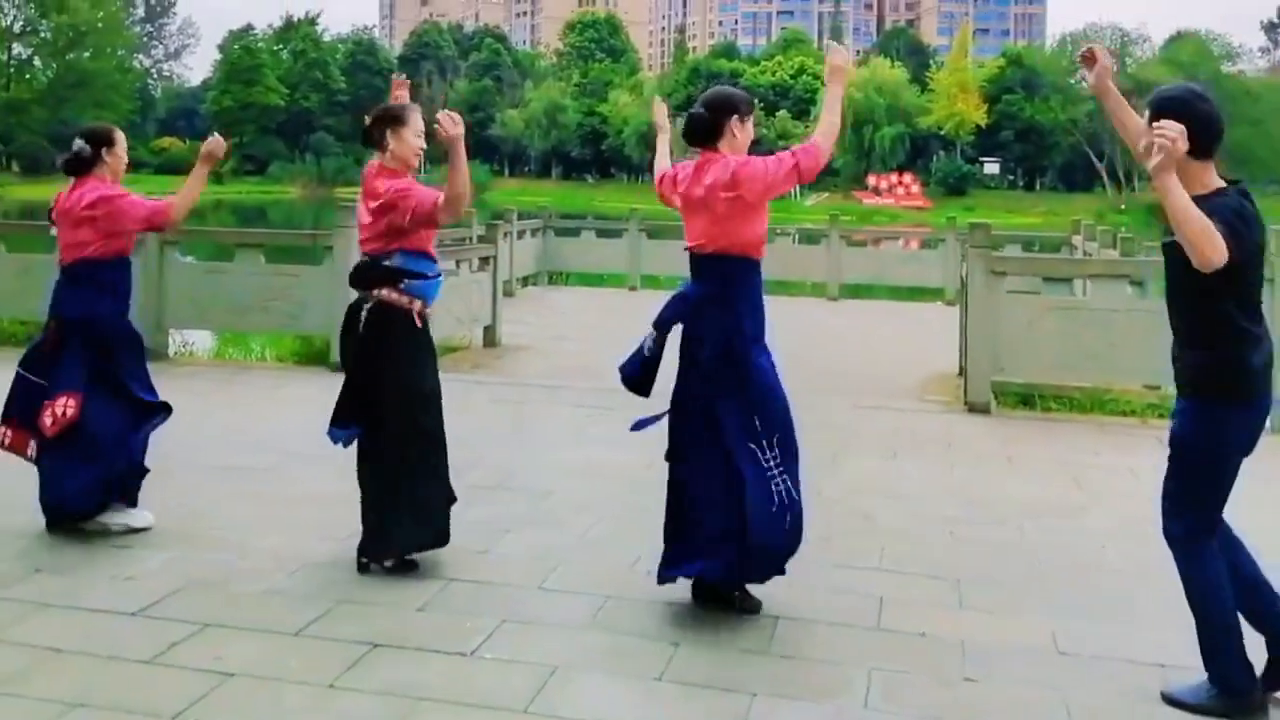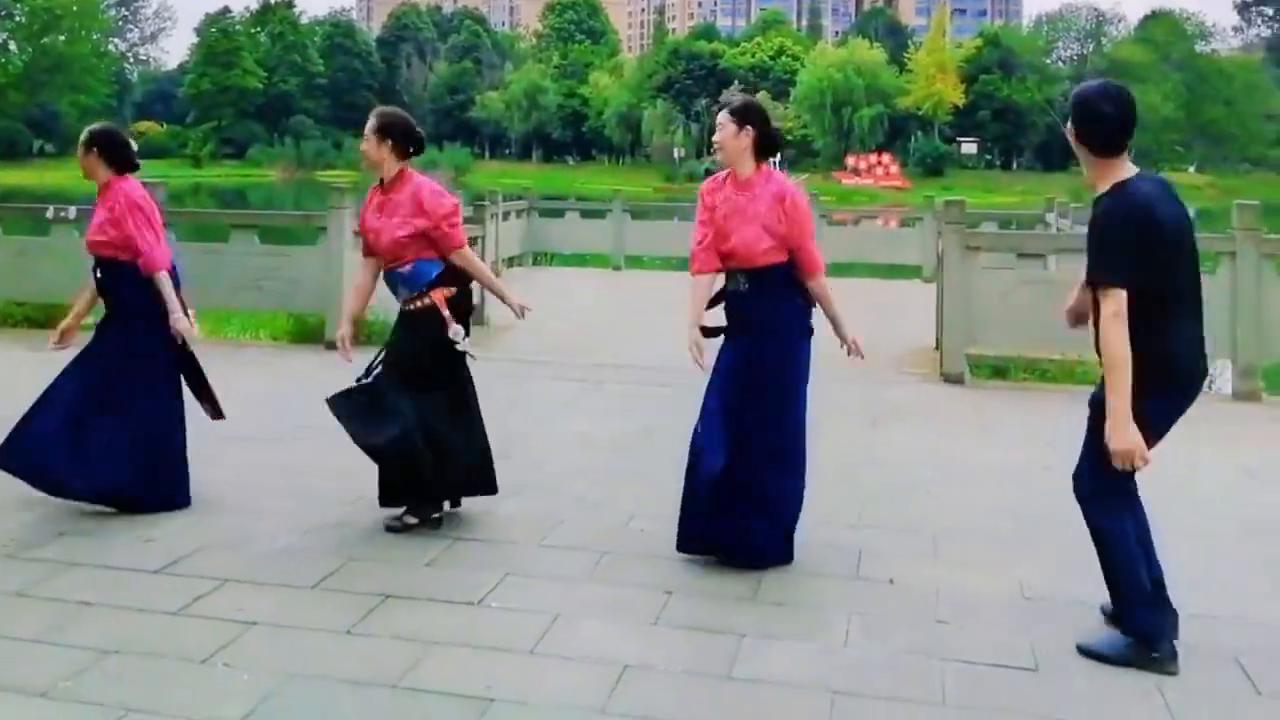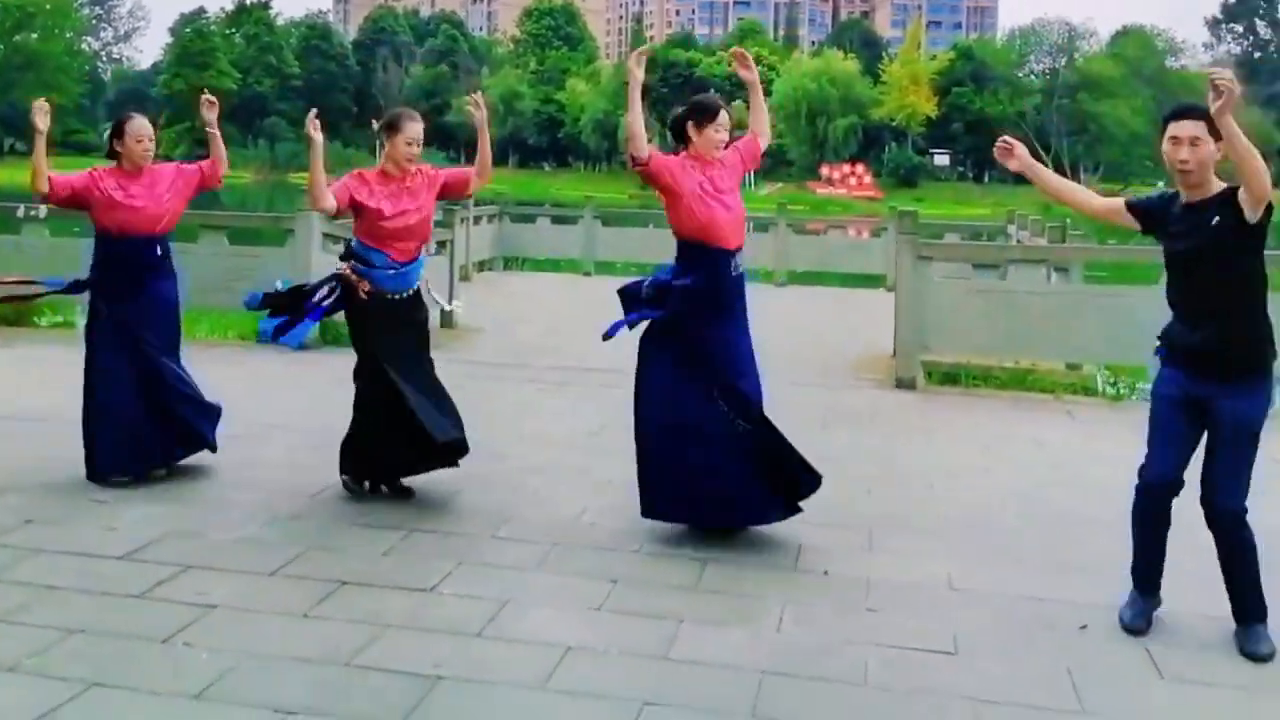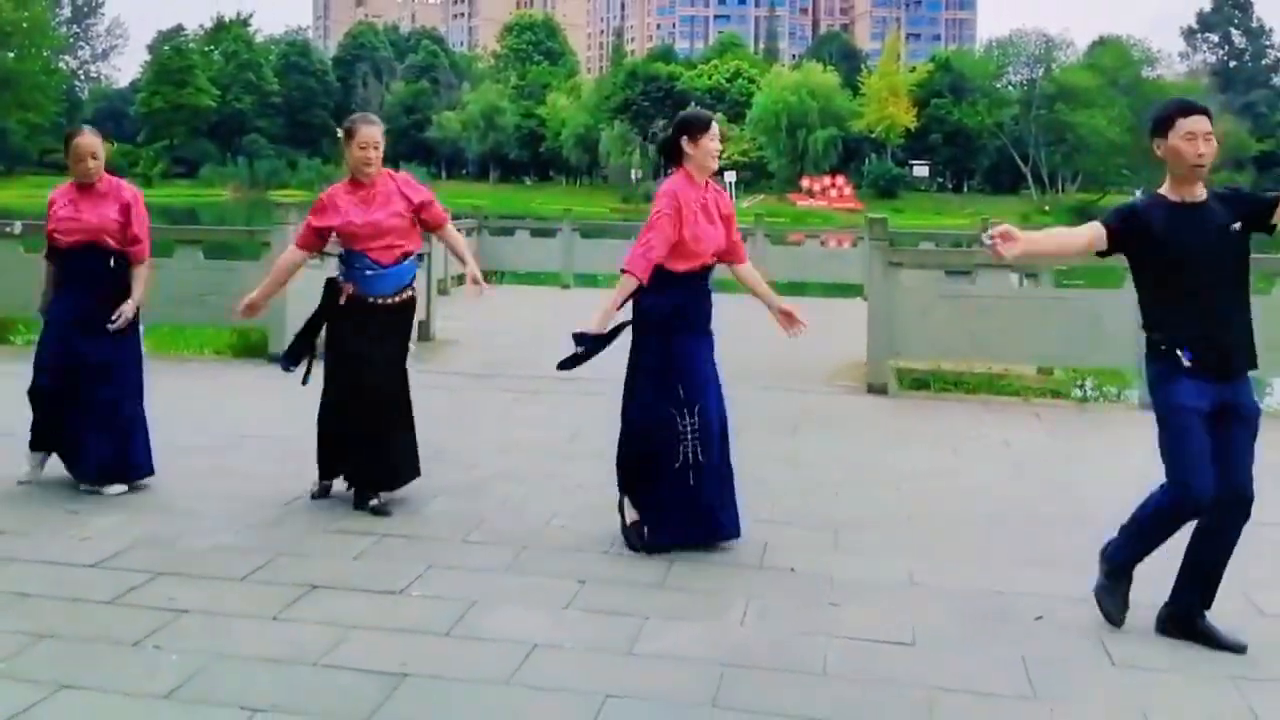
dt=1s
person 1, frame 1
left shoulder: (1221, 212)
right shoulder: (1218, 192)
left elbow: (1209, 258)
right elbow: (1145, 143)
left wrist: (1163, 176)
right wrist: (1106, 87)
left hip: (1222, 395)
left knee: (1188, 529)
right knee: (1200, 520)
person 1, frame 2
left shoulder: (1119, 213)
right shoulder: (1154, 191)
left elbow: (1115, 318)
left wrist: (1119, 416)
right wrist: (1086, 295)
left hip: (1154, 375)
right hip: (1173, 368)
left knee: (1100, 487)
right knee: (1108, 479)
left ankle: (1148, 637)
right ankle: (1151, 606)
person 1, frame 3
right shoulder: (1165, 209)
right elbow: (1095, 204)
left wrist: (1229, 122)
right wrist: (1031, 168)
right hip: (1181, 370)
left knee: (1223, 501)
right knee: (1157, 479)
right ankle: (1145, 589)
person 1, frame 4
right shoulder: (1141, 216)
right elbow: (1081, 236)
right wrist: (1024, 242)
left hip: (1234, 378)
right hip: (1179, 373)
left knee: (1235, 497)
right knee: (1195, 491)
left ankle: (1185, 610)
right ankle: (1119, 559)
person 2, frame 1
left shoulder: (692, 175)
right shoulder: (744, 176)
left elbow: (663, 178)
right elbow: (812, 156)
left wrist: (661, 124)
right wrist: (833, 85)
left hip: (714, 313)
right hip: (729, 315)
left knee: (713, 439)
right knee: (758, 440)
left ankle: (716, 570)
right ankle: (722, 575)
person 2, frame 2
left shoulder: (783, 193)
right shoulder: (712, 191)
left elbow: (810, 269)
right elbow: (703, 263)
left wrist: (840, 327)
right wrist: (693, 325)
left hip: (781, 322)
right hip: (741, 321)
left knee: (770, 432)
right knee: (725, 428)
left ankle: (768, 542)
right ankle: (734, 531)
person 2, frame 3
left shoulder: (728, 165)
right shoulder: (675, 172)
left elbow: (760, 137)
right elbow: (637, 148)
left wrist: (754, 84)
right wrist: (634, 85)
left hip: (725, 300)
right hip: (698, 302)
left knee: (730, 398)
right knee: (718, 403)
left ankle: (723, 505)
right ankle: (715, 506)
person 2, frame 4
left shoulder: (715, 196)
right shoulder: (673, 193)
left elbow: (735, 258)
right elbow: (643, 255)
left wrist: (772, 302)
right wrist: (608, 310)
left hip: (692, 314)
right hip: (667, 315)
left knee: (695, 417)
right knee: (688, 417)
right ankle: (638, 505)
person 3, frame 1
left shoulder: (378, 176)
right shoulder: (396, 190)
right elbow: (453, 207)
left wrist: (398, 109)
right wrist: (456, 143)
left hip: (391, 316)
right hip: (395, 318)
left knee: (390, 425)
right knee: (406, 427)
left ankle: (386, 536)
right ankle: (381, 546)
person 3, frame 2
left shoulder: (426, 195)
right shoulder: (374, 201)
left elbow: (460, 255)
right elbow: (369, 266)
left wrist: (503, 296)
right wrist: (348, 321)
left hip: (439, 311)
right hip: (414, 312)
left knee: (420, 404)
right knee: (420, 401)
left ankle: (426, 502)
right ankle: (440, 491)
person 3, frame 3
left shoulder: (429, 178)
right shoulder: (362, 182)
left elbow: (479, 179)
right elbow: (324, 205)
left wrist: (482, 129)
right wrist: (316, 149)
left hip: (408, 298)
right hip: (365, 296)
left knee: (411, 375)
right knee: (383, 379)
left ankle: (386, 471)
right ankle: (359, 469)
person 3, frame 4
left shoulder: (405, 186)
right shoulder: (332, 199)
left elbow: (442, 226)
right elbow: (300, 249)
left wrist: (469, 262)
right wrist: (263, 294)
left hip: (397, 304)
right hip: (353, 306)
left knee: (386, 392)
right knee: (344, 390)
left ankle: (370, 483)
right ankle: (333, 470)
person 4, frame 1
left shoulder: (73, 194)
right shoulder: (104, 197)
right elbow: (166, 215)
right wrist: (204, 166)
left hip: (82, 307)
right hip: (97, 311)
left knee: (85, 404)
right knee: (119, 401)
left ankle: (72, 502)
right ankle: (109, 501)
person 4, frame 2
left shoulder: (126, 197)
right shoulder: (111, 197)
left elbow: (153, 257)
right elbow: (106, 270)
left wrist: (174, 309)
right wrist: (74, 317)
left hip: (145, 313)
right hip: (133, 310)
left knee: (137, 400)
right knee: (98, 392)
left ankle: (144, 489)
person 4, frame 3
left shoulder: (171, 176)
right shoulder: (95, 182)
left elbow: (217, 172)
right elbow: (45, 188)
left wrist: (211, 126)
right wrist: (41, 136)
left hip: (155, 286)
right hip: (111, 288)
left knee: (157, 366)
right knee: (112, 370)
left ankle: (153, 451)
right ankle: (115, 461)
person 4, frame 4
left shoulder: (125, 195)
right shoulder: (57, 199)
left elbow: (140, 256)
right elbow: (53, 256)
left wrist: (134, 301)
right wrist: (47, 299)
left hip: (111, 298)
right hip: (67, 301)
left knee: (115, 381)
right knee: (56, 376)
left ankle: (109, 468)
right ankle: (44, 446)
